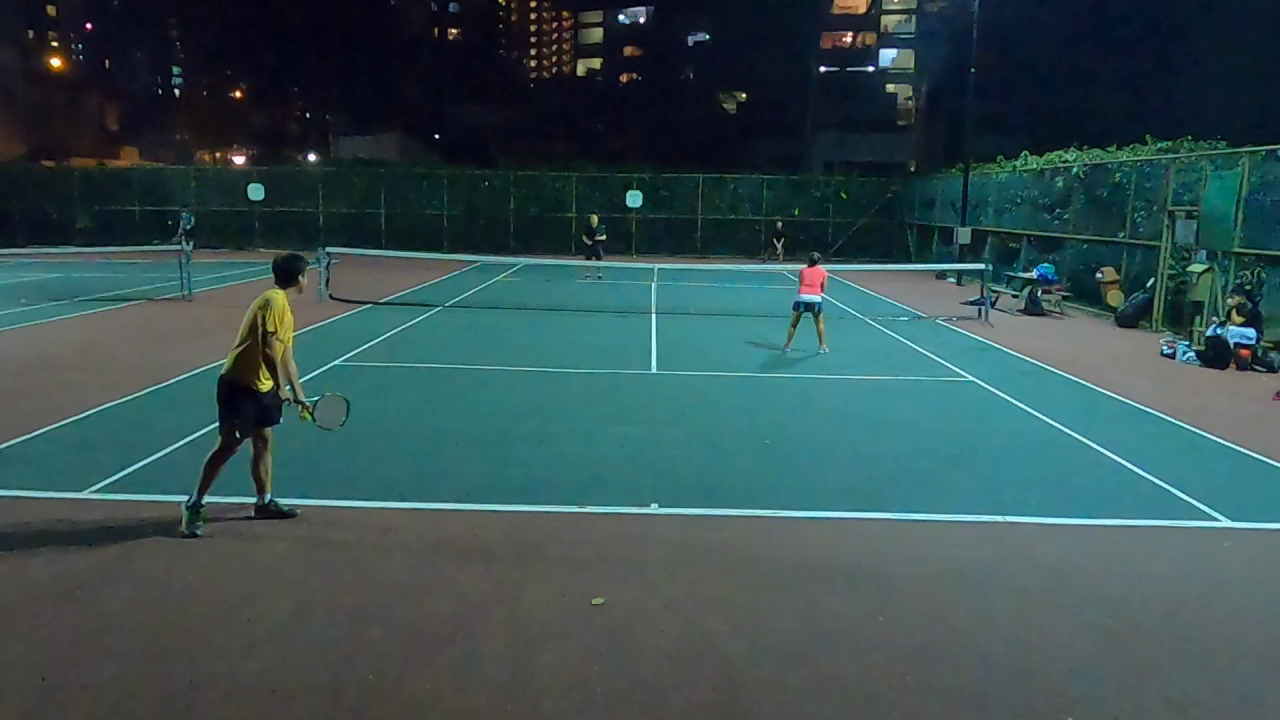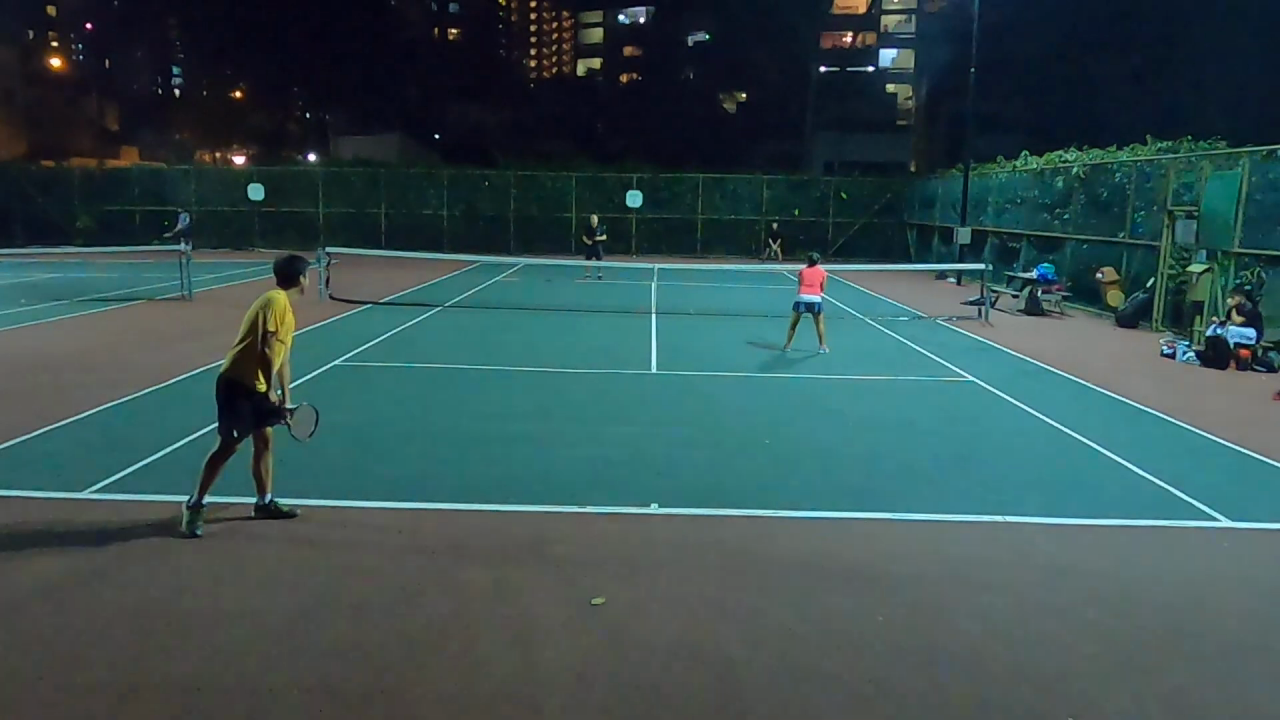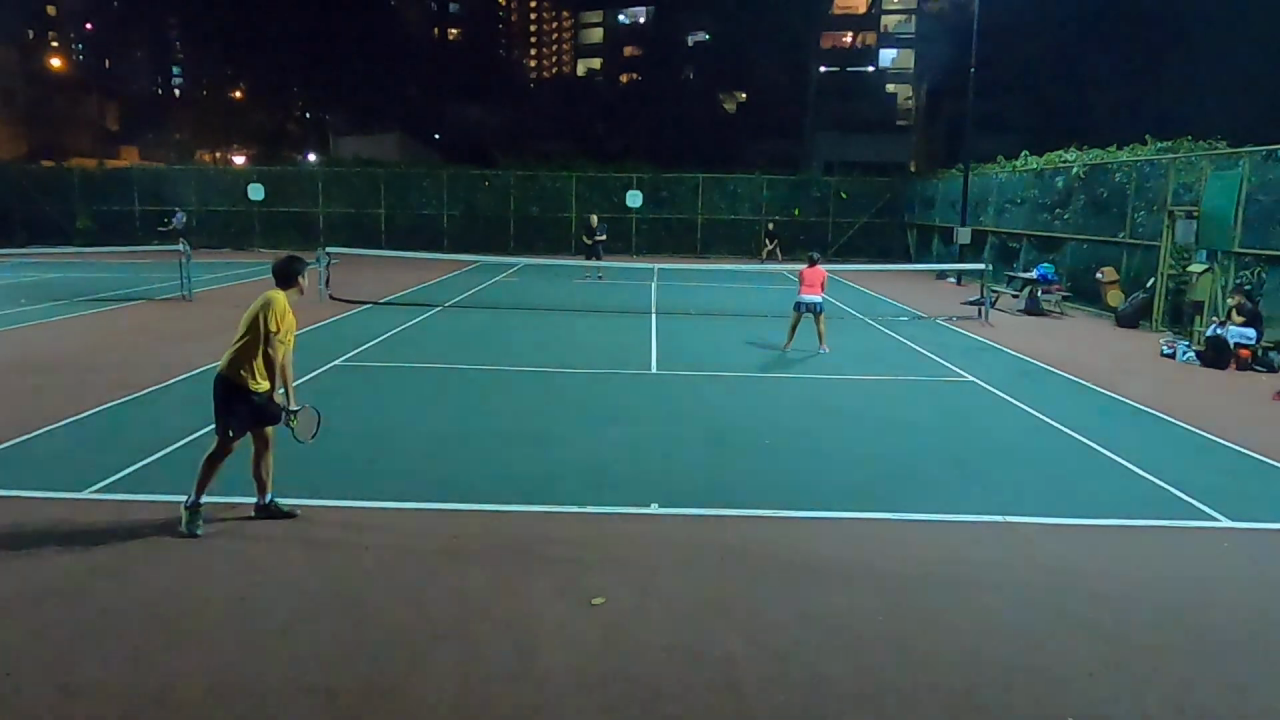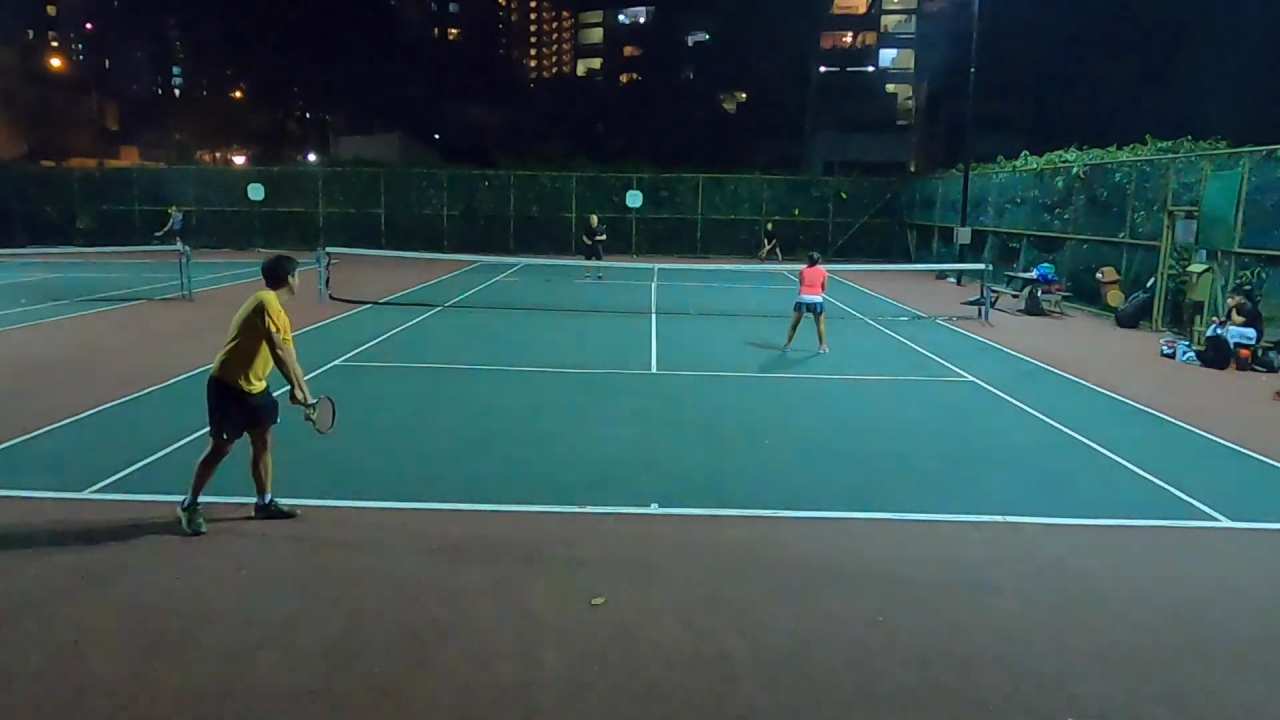
dt=0.2s
person 1, frame 1
left shoulder: (285, 309)
right shoulder: (274, 301)
left elbow: (286, 355)
right elbow: (268, 348)
left wrist: (298, 392)
right wrist: (279, 386)
left hip: (261, 386)
right hip: (239, 384)
left knee: (263, 442)
right knee: (229, 446)
left ankle: (264, 502)
right ankle: (194, 505)
person 1, frame 2
left shoulder: (287, 312)
right shoulder: (275, 301)
left elbow: (282, 357)
right elbow: (266, 348)
left wrist: (286, 396)
right wrist: (271, 388)
left hip: (260, 386)
right hip: (238, 384)
left knee: (264, 442)
right knee: (229, 446)
left ankle: (265, 502)
right ankle: (195, 505)
person 1, frame 3
left shoulder: (288, 315)
right shoulder: (274, 301)
left elbow: (284, 357)
right elbow: (269, 350)
left wrist: (290, 396)
right wrist: (278, 391)
left hip: (260, 386)
right hip: (235, 384)
left knee: (265, 442)
right knee: (225, 446)
left ankle: (265, 502)
right ankle: (193, 505)
person 1, frame 4
left shoulder: (277, 312)
right shoulder: (265, 302)
left elbow: (287, 353)
right elbow: (278, 352)
left wrist: (302, 388)
right wrist: (297, 387)
left hip: (254, 387)
right hip: (228, 386)
left knee: (262, 442)
right knee: (220, 448)
left ankle: (264, 503)
right ankle: (190, 505)
